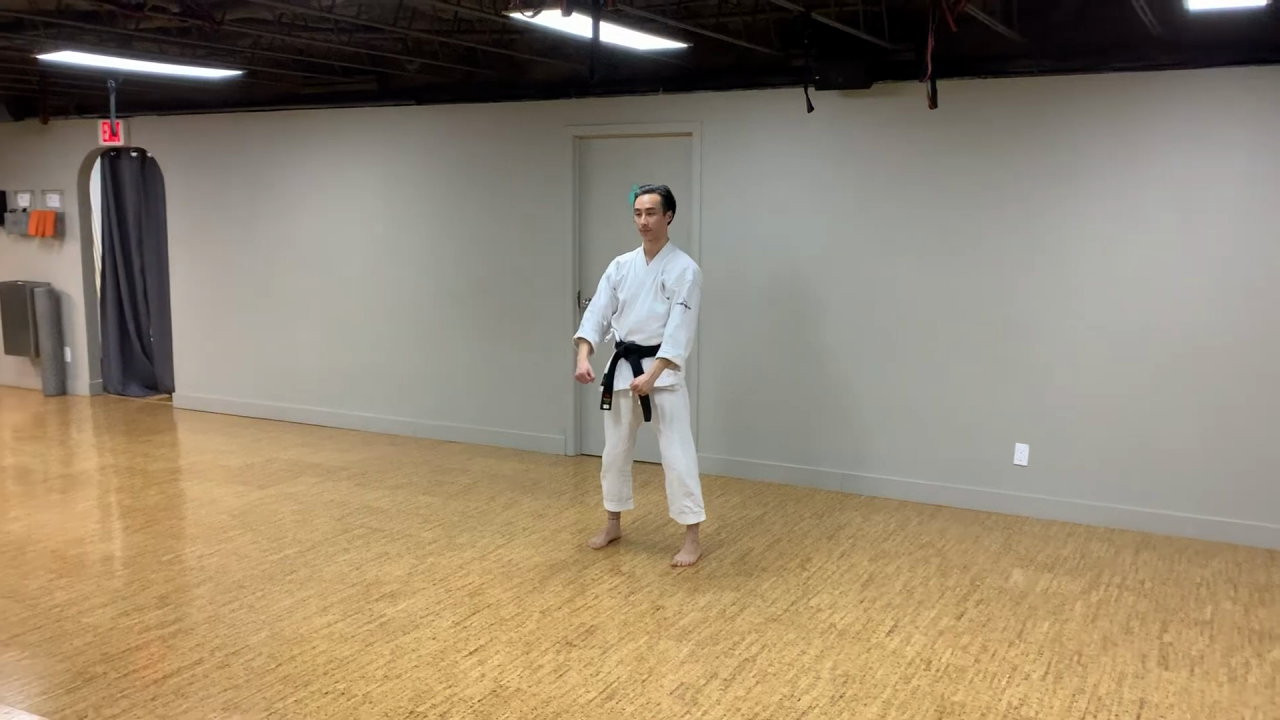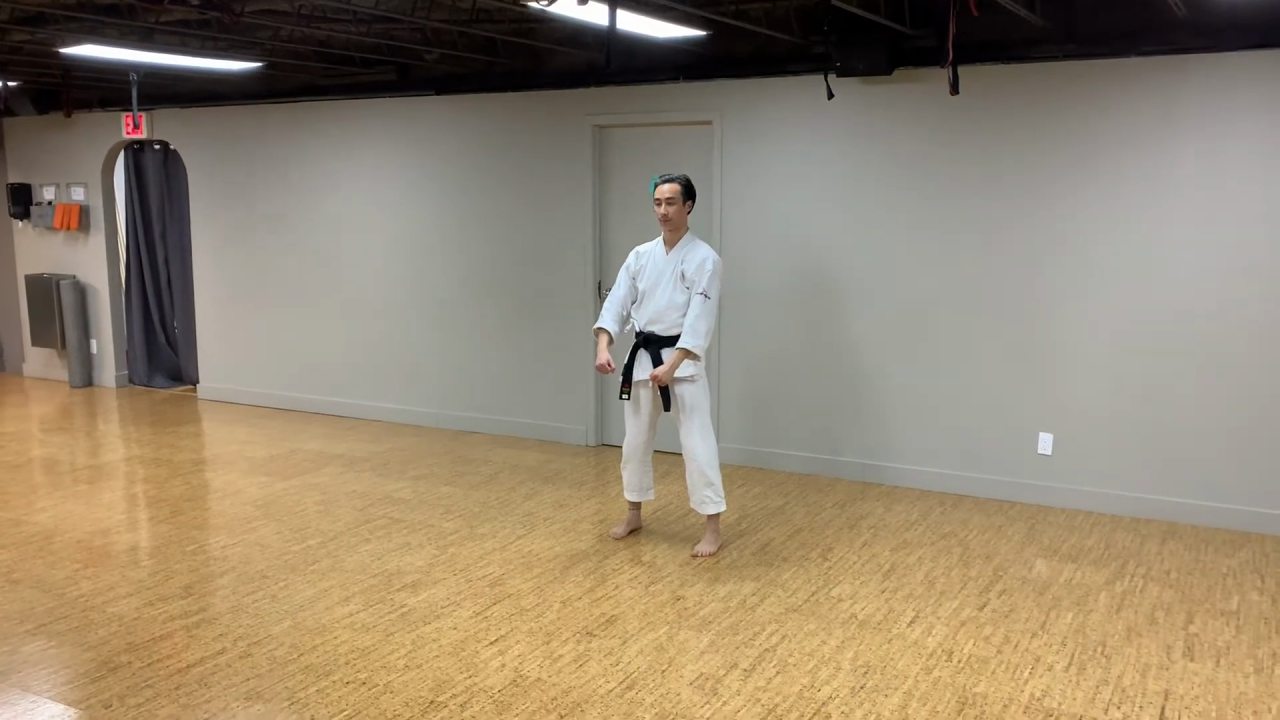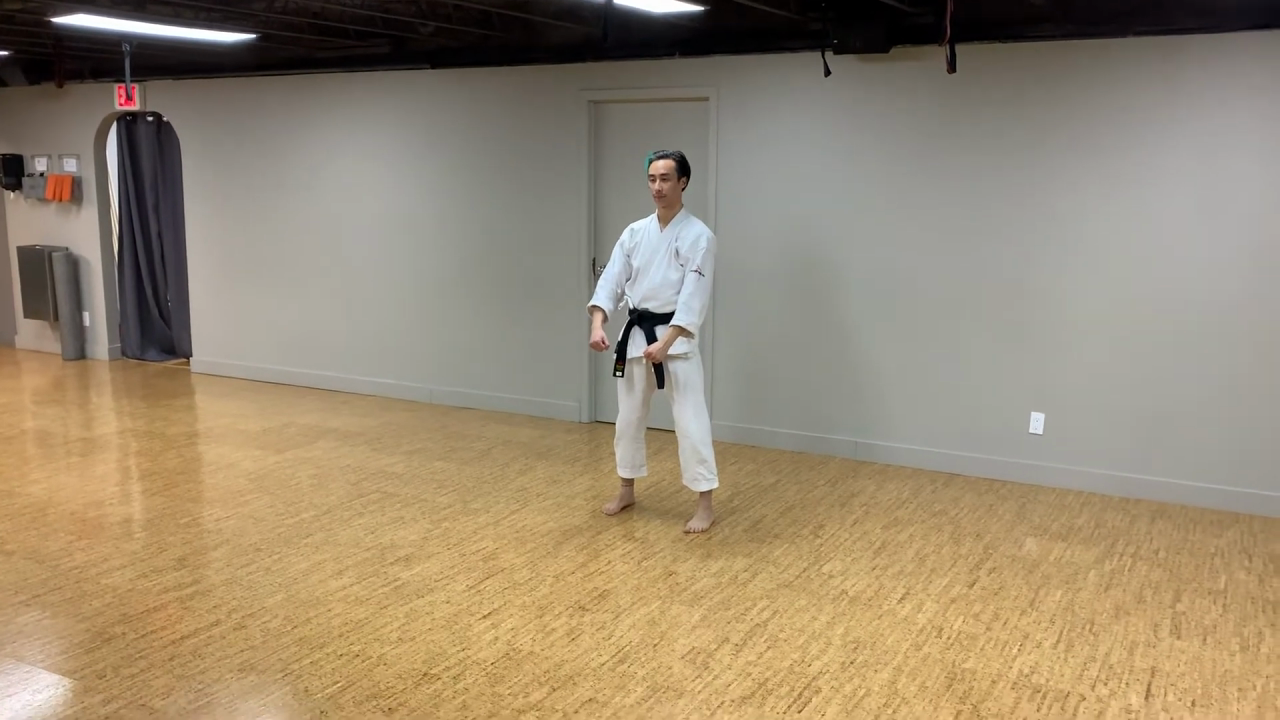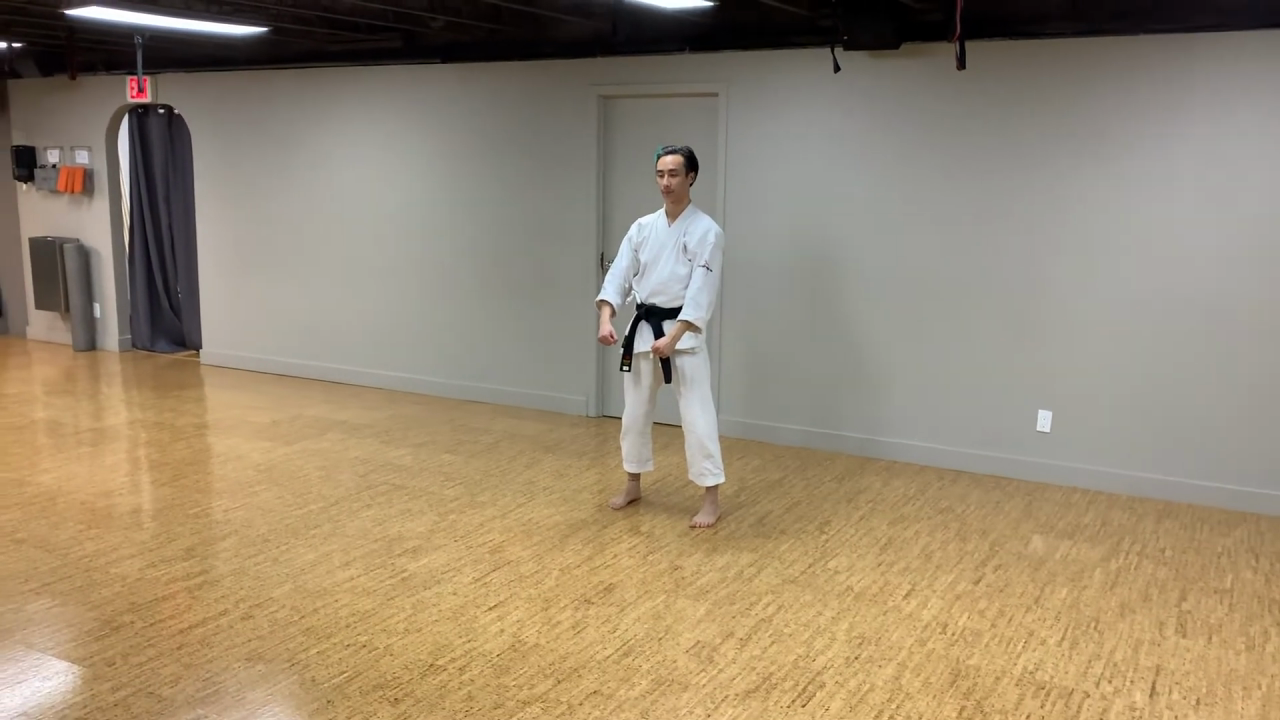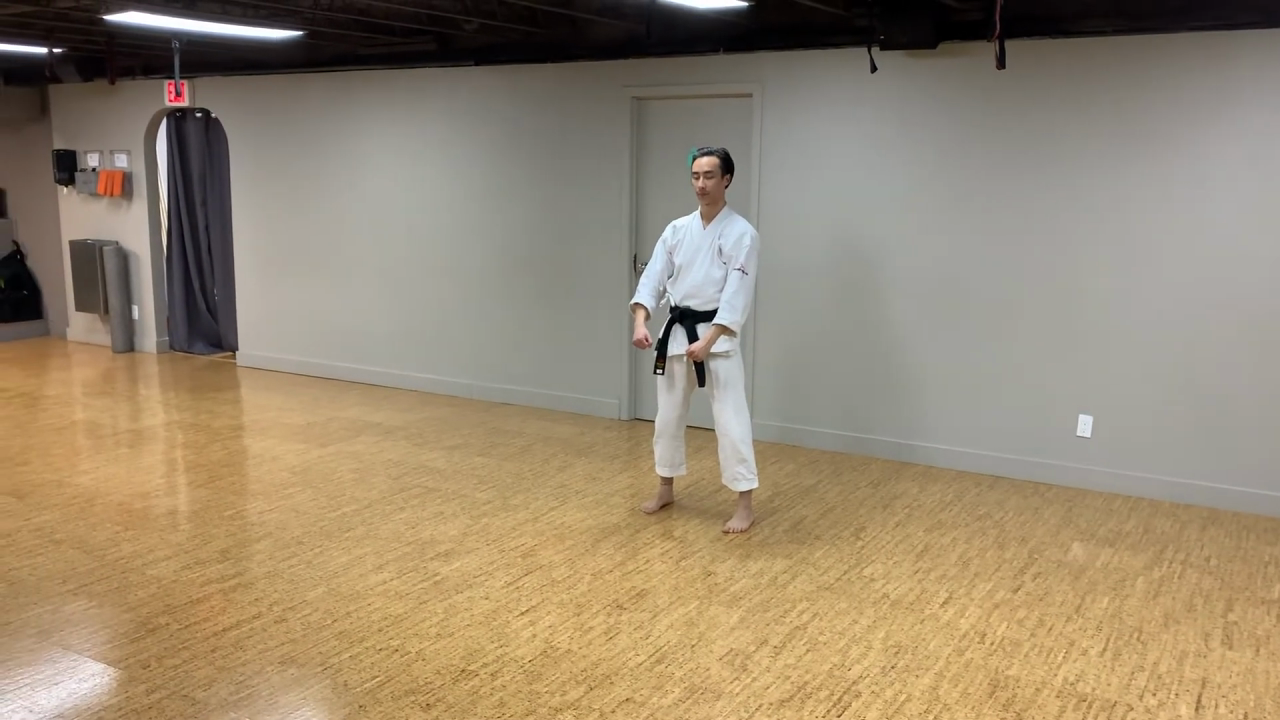
dt=1s
person 1, frame 1
left shoulder: (684, 269)
right shoulder: (621, 265)
left elbow: (680, 330)
right elbow: (597, 313)
left wrist: (651, 375)
right wrist: (583, 357)
left hip: (662, 369)
right hip: (621, 367)
left knee: (677, 453)
right knee: (615, 449)
left ankle: (692, 537)
right ankle: (613, 524)
person 1, frame 2
left shoulder: (704, 259)
right shoulder: (640, 255)
left elbow: (700, 320)
right elbow: (617, 303)
left wrist: (672, 366)
right wrist: (603, 347)
left hip: (683, 360)
right hip: (641, 357)
left knee: (697, 443)
right knee: (636, 439)
left ankle: (713, 527)
right ankle: (634, 513)
person 1, frame 3
left shoulder: (698, 236)
right shoulder: (634, 232)
left elbow: (694, 297)
right elbow: (611, 281)
left wrist: (665, 343)
right wrist: (597, 325)
left hip: (676, 336)
right hip: (635, 334)
left knee: (690, 420)
right knee: (629, 416)
left ankle: (705, 503)
right ankle: (626, 490)
person 1, frame 4
left shoulder: (706, 231)
right shoulder: (642, 227)
left elbow: (702, 292)
right elbow: (619, 275)
left wrist: (673, 337)
right wrist: (606, 319)
left hip: (683, 331)
right hip: (641, 328)
left knee: (697, 415)
right knee: (635, 410)
left ankle: (711, 498)
right ankle: (633, 485)
person 1, frame 5
left shoulder: (741, 233)
right shoulder: (677, 229)
left elbow: (737, 296)
right elbow: (653, 278)
left wrist: (708, 341)
right wrist: (640, 323)
left hip: (717, 334)
right hip: (675, 332)
left knee: (731, 419)
right knee: (668, 414)
left ankle: (745, 504)
right ankle: (666, 489)
